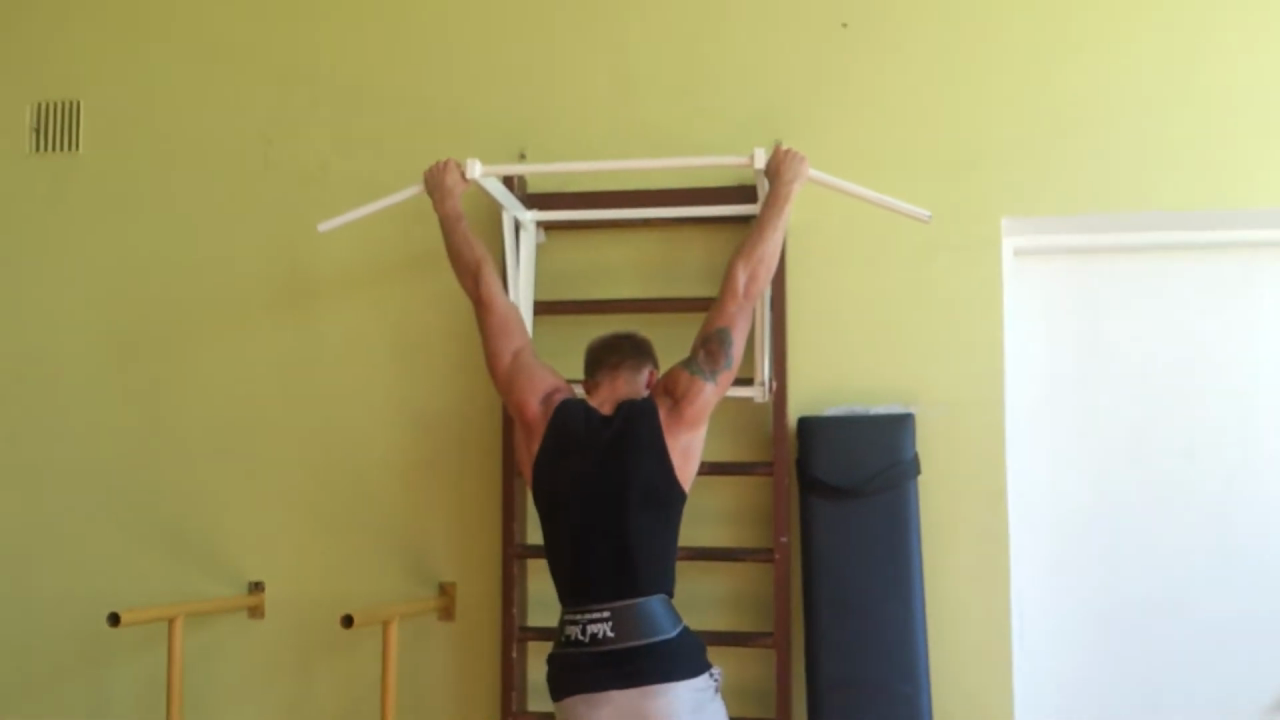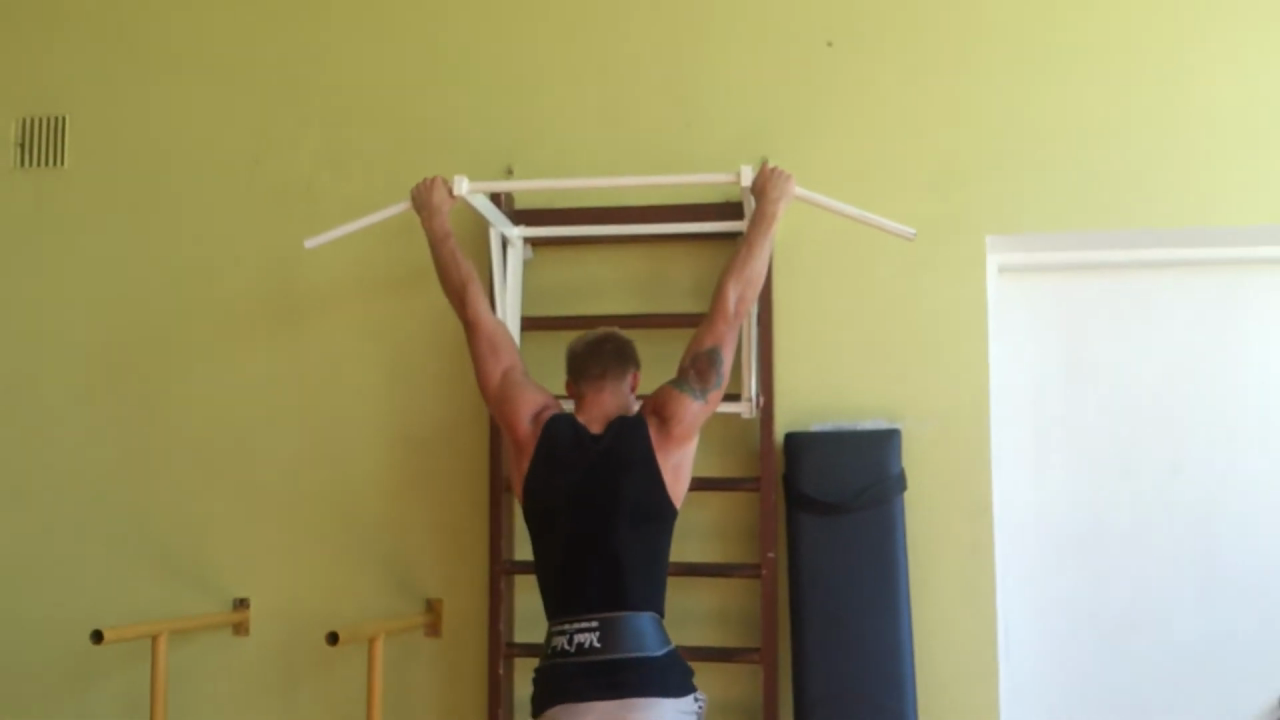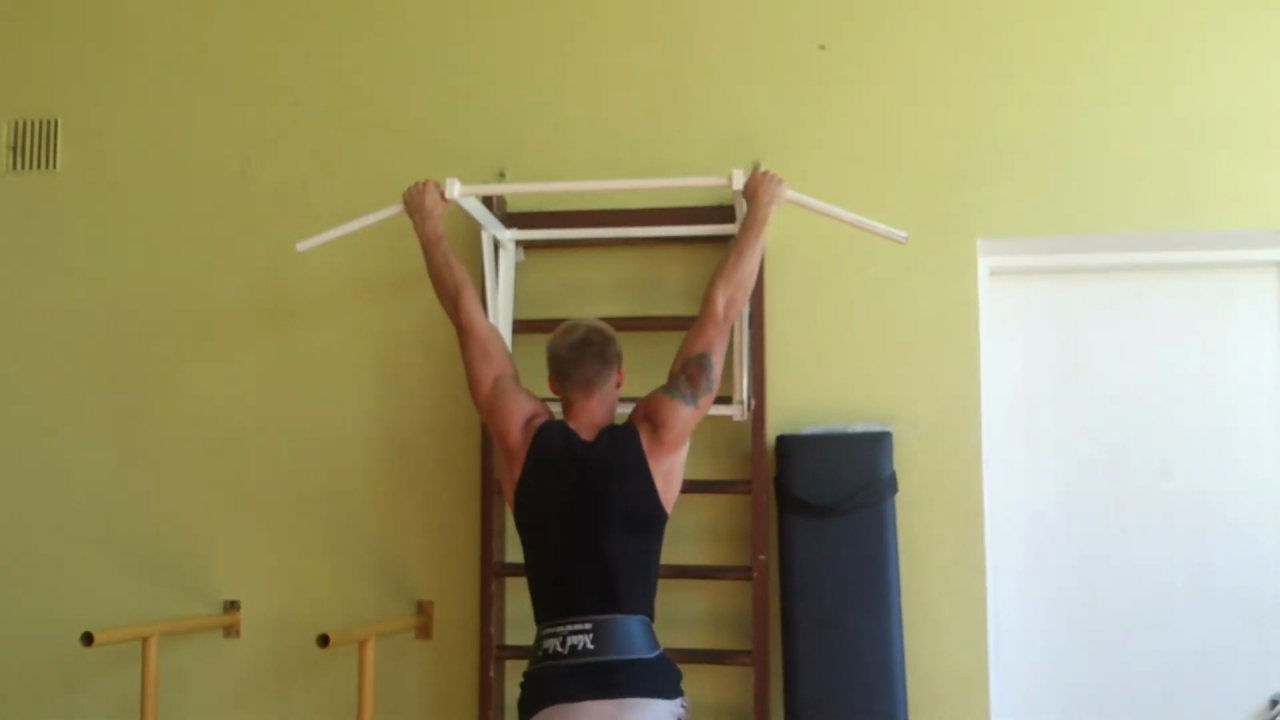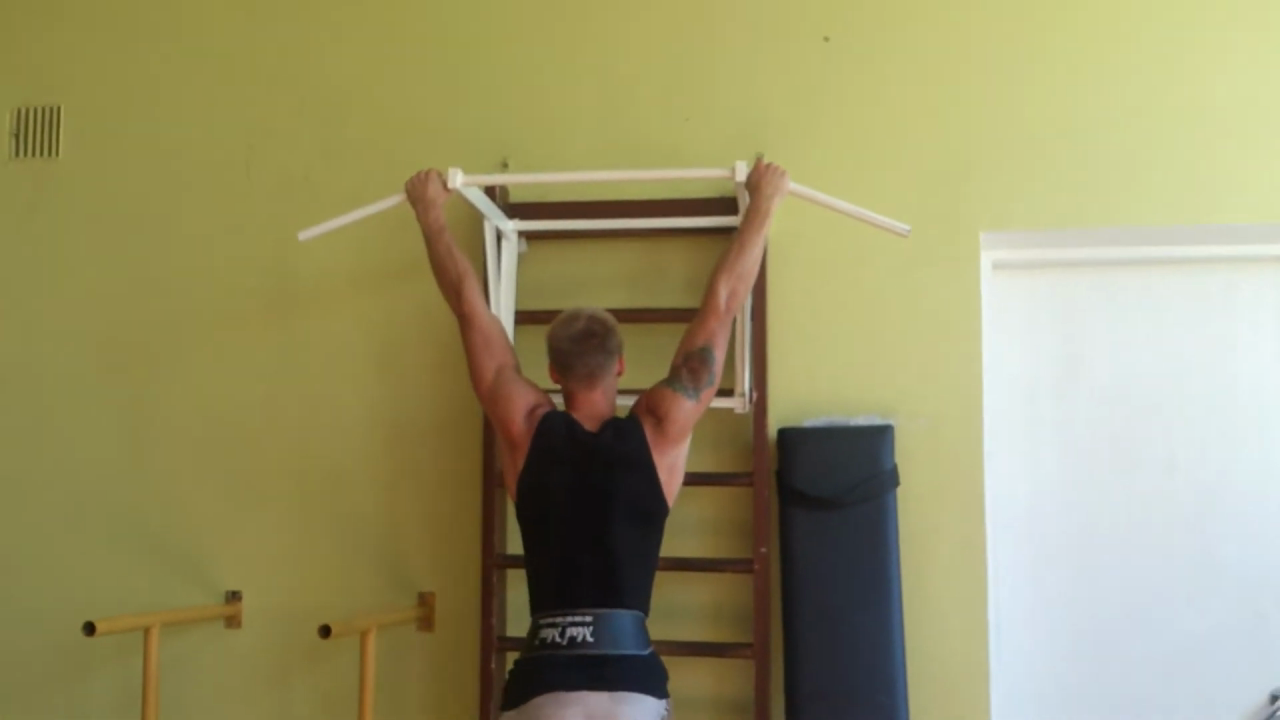
dt=0.5s
person 1, frame 1
left shoulder: (542, 416)
right shoulder: (675, 414)
left elbow: (487, 292)
right elbow: (741, 291)
left wrist: (447, 202)
right wrist: (783, 188)
person 1, frame 2
left shoulder: (533, 433)
right shoulder: (667, 431)
left elbow: (476, 312)
right elbow: (729, 307)
left wrist: (435, 219)
right wrist: (769, 208)
person 1, frame 3
left shoulder: (524, 440)
right shoulder: (658, 438)
left elbow: (468, 316)
right elbow: (719, 314)
left wrist: (427, 222)
right wrist: (760, 210)
person 1, frame 4
left shoulder: (526, 430)
right shoulder: (660, 431)
left elbow: (470, 306)
right elbow: (720, 305)
left wrist: (430, 212)
right wrist: (763, 203)
